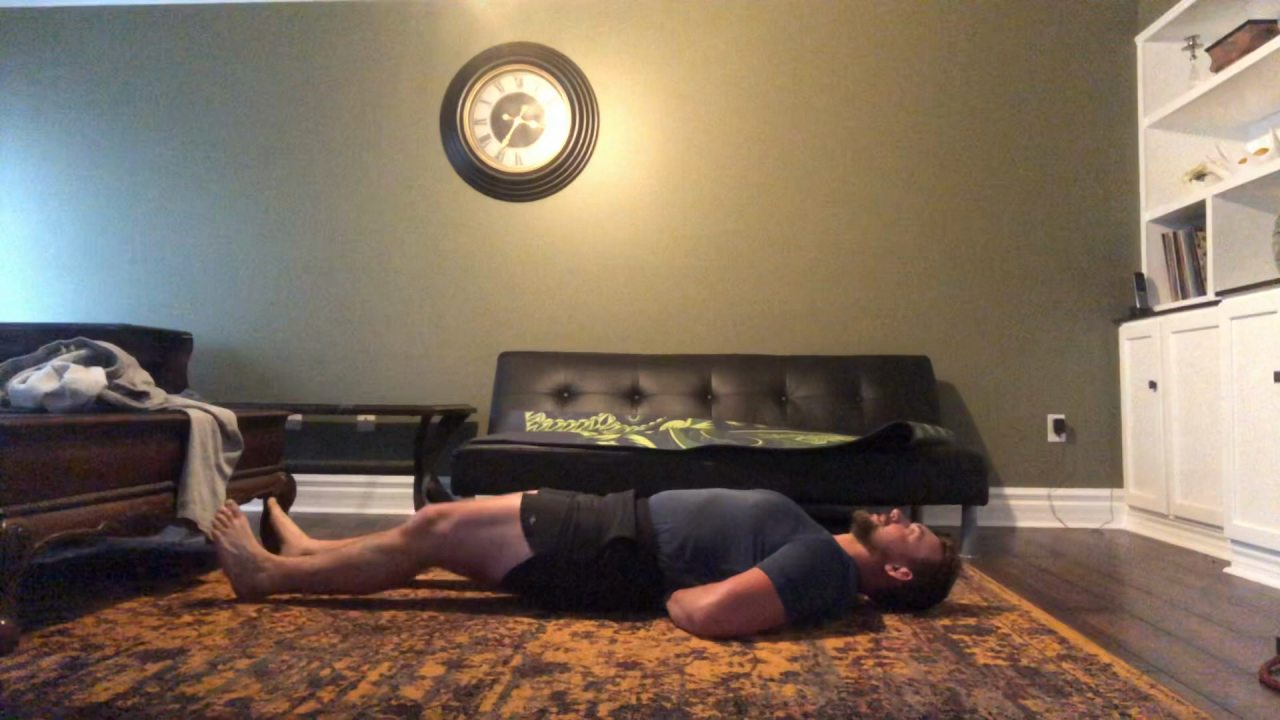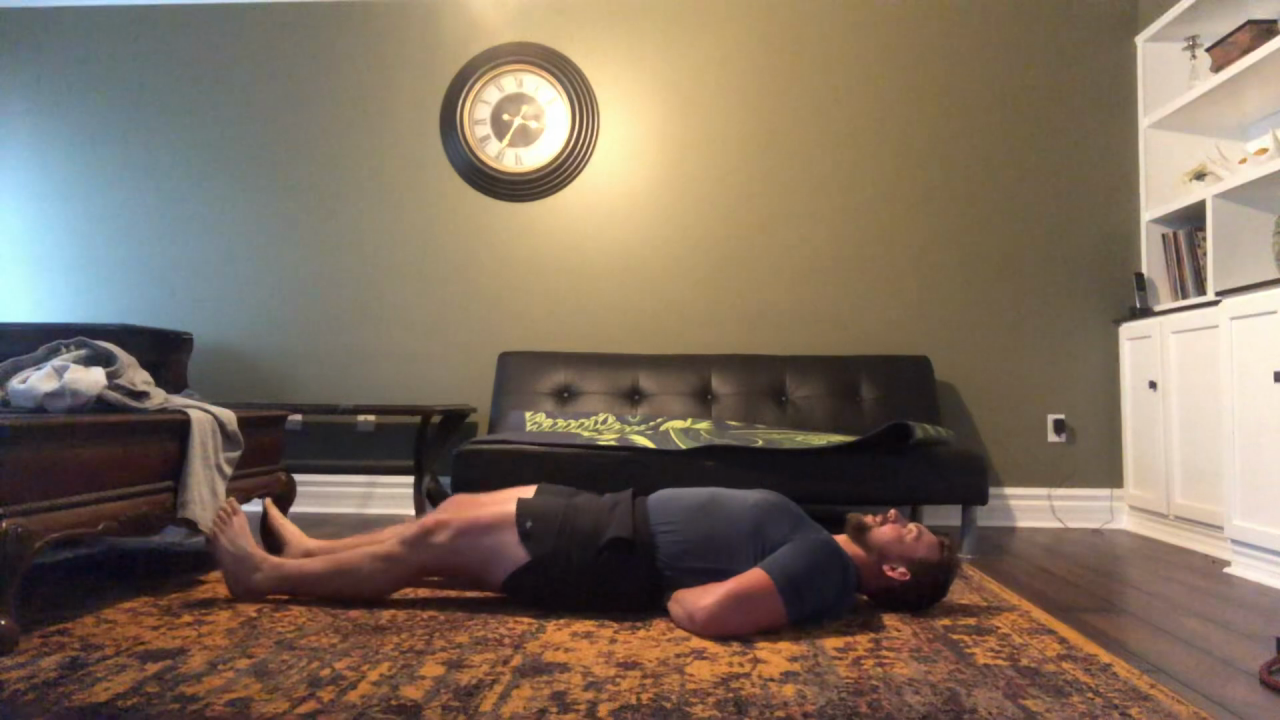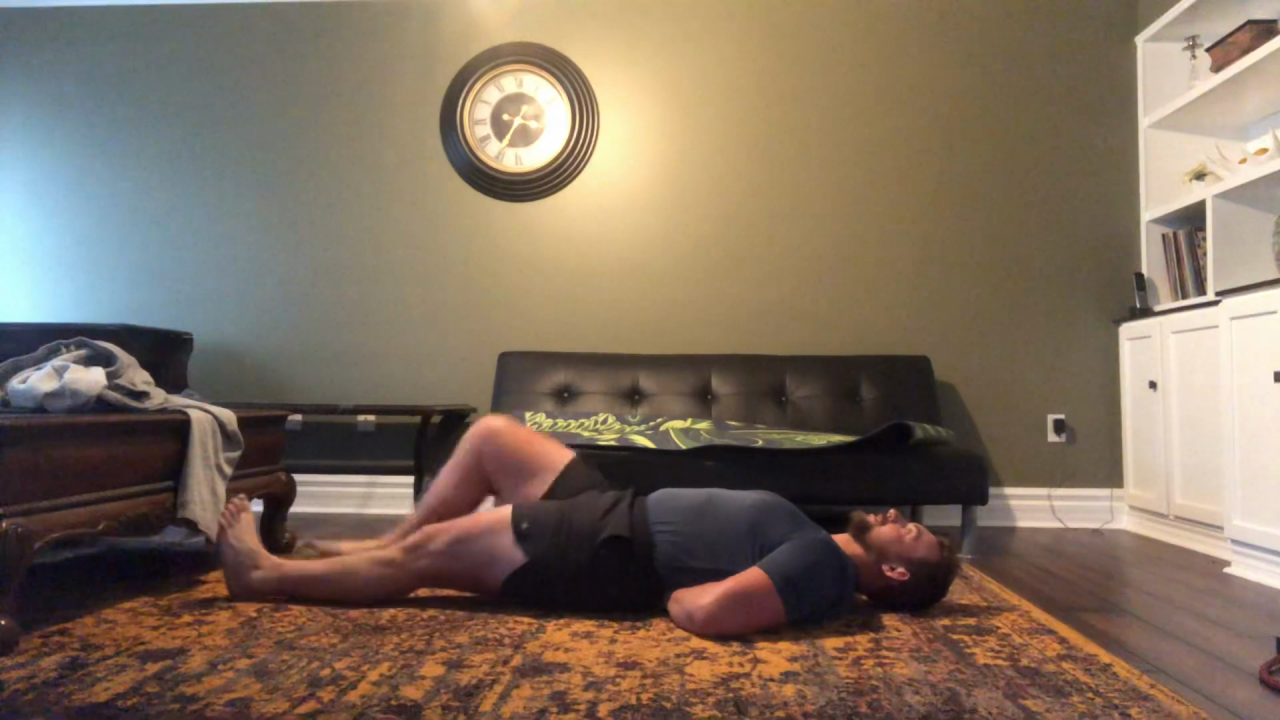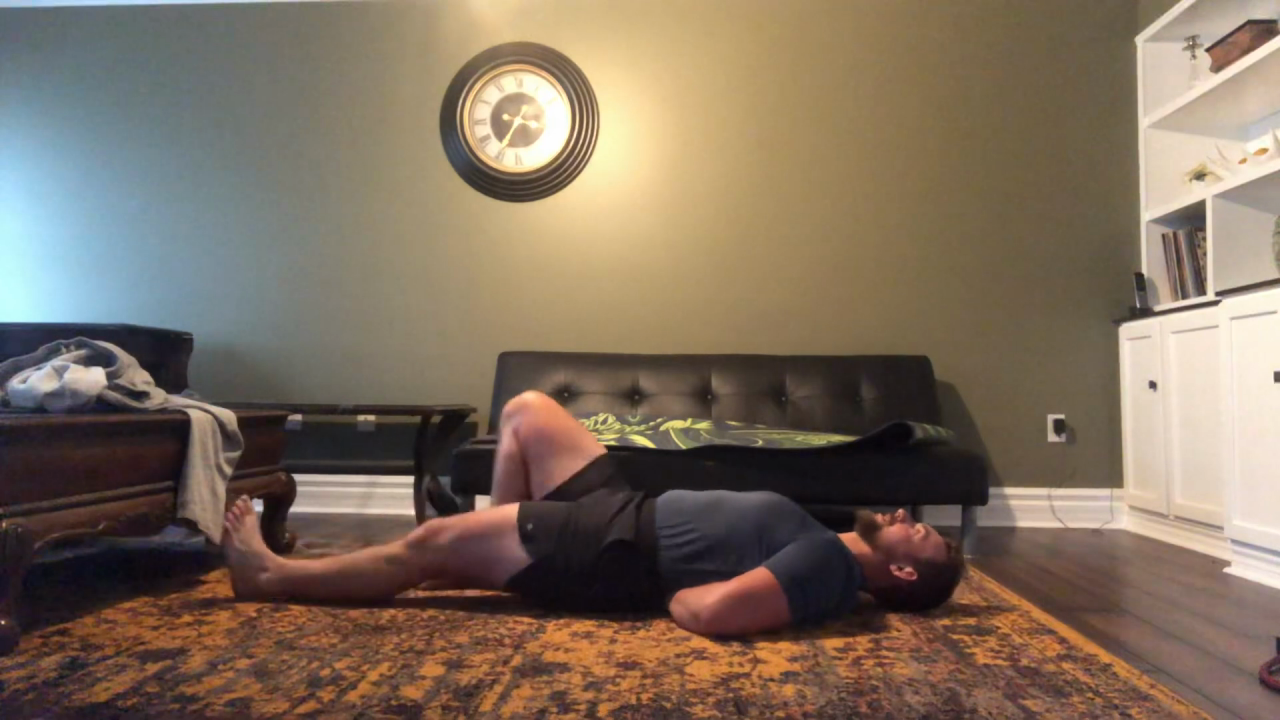
dt=0.3s
person 1, frame 1
left shoulder: (826, 570)
right shoulder: (823, 550)
left elbow: (705, 612)
left wrist: (664, 592)
left hip: (620, 553)
right hip: (626, 516)
left knee: (433, 531)
right knee: (446, 521)
left ankle: (267, 573)
right ankle: (308, 551)
person 1, frame 2
left shoulder: (826, 569)
right shoulder: (822, 549)
left elbow: (708, 612)
left wrist: (664, 589)
left hip: (620, 555)
right hip: (625, 516)
left knee: (433, 543)
right knee: (459, 506)
left ankle: (266, 574)
right ankle: (312, 549)
person 1, frame 3
left shoulder: (824, 569)
right shoulder: (821, 548)
left elbow: (705, 611)
left wrist: (660, 590)
left hip: (618, 556)
right hip: (625, 513)
left knee: (427, 551)
right knee: (490, 434)
left ankle: (264, 574)
right ankle: (382, 541)
person 1, frame 4
left shoulder: (830, 568)
right shoulder: (826, 547)
left elbow: (707, 613)
left wrist: (659, 591)
left hip: (621, 556)
right hip: (632, 512)
left knee: (429, 545)
right knee: (526, 412)
left ankle: (270, 575)
right ankle: (496, 557)
